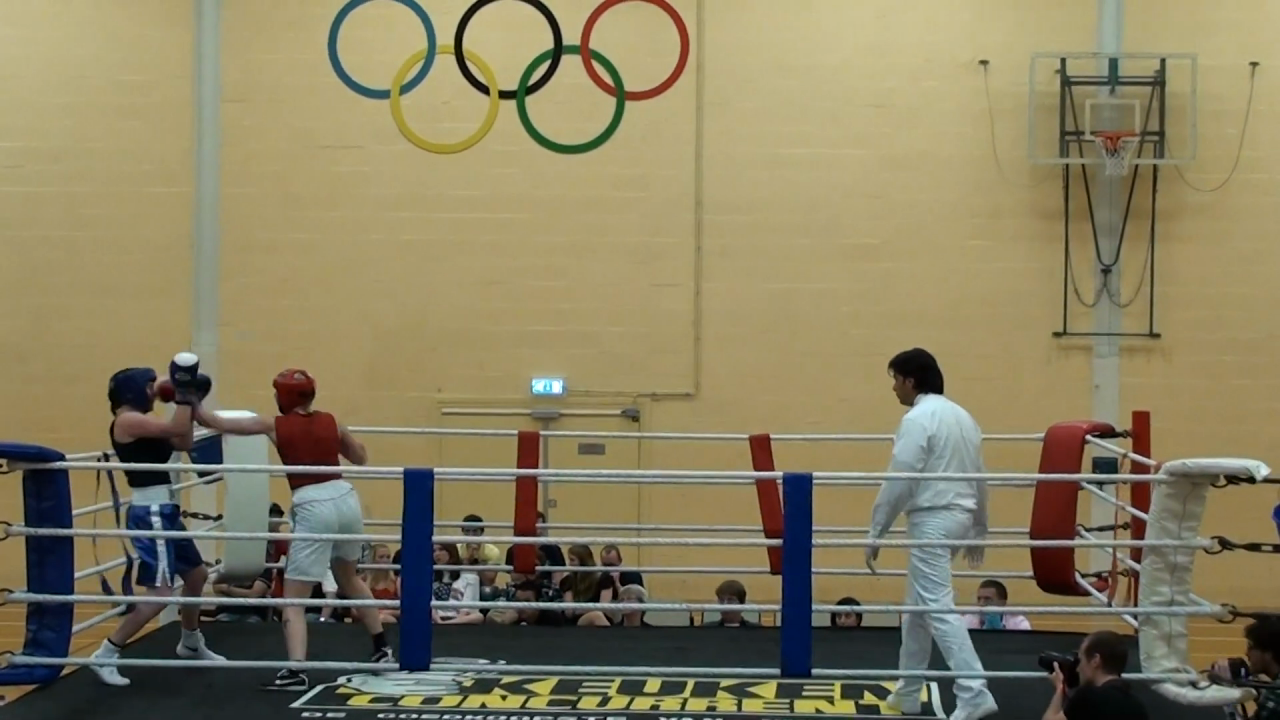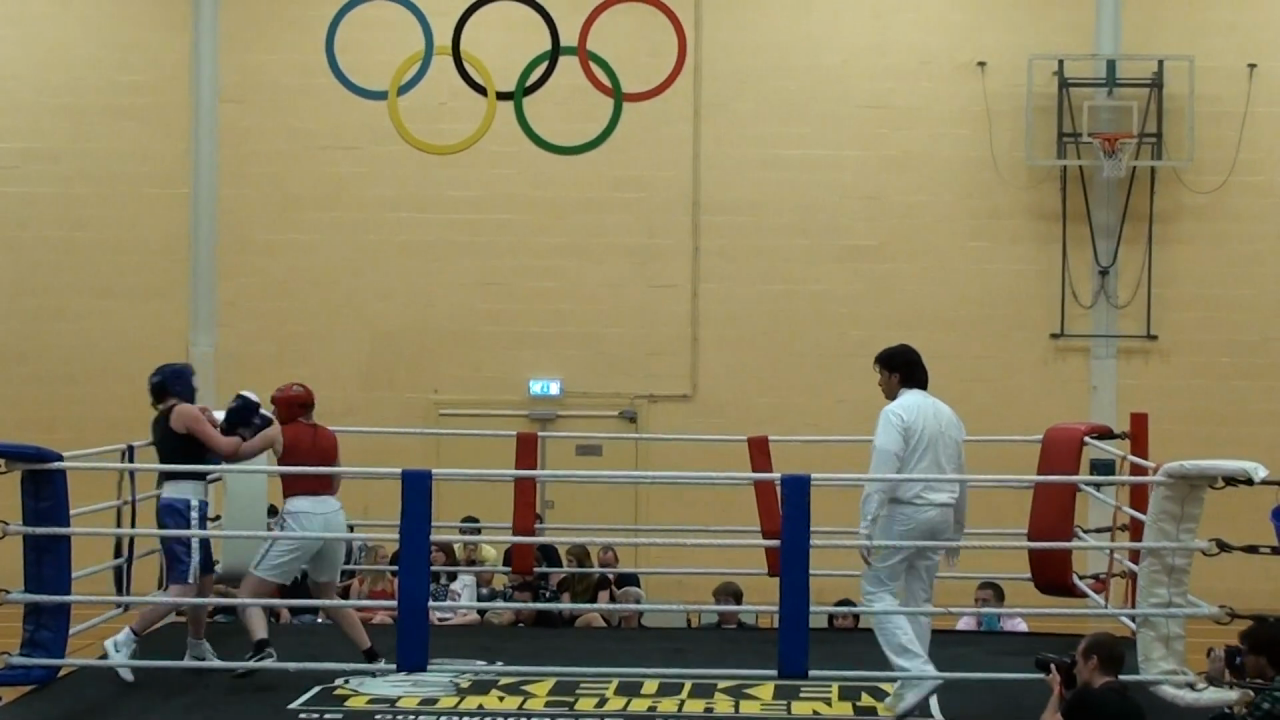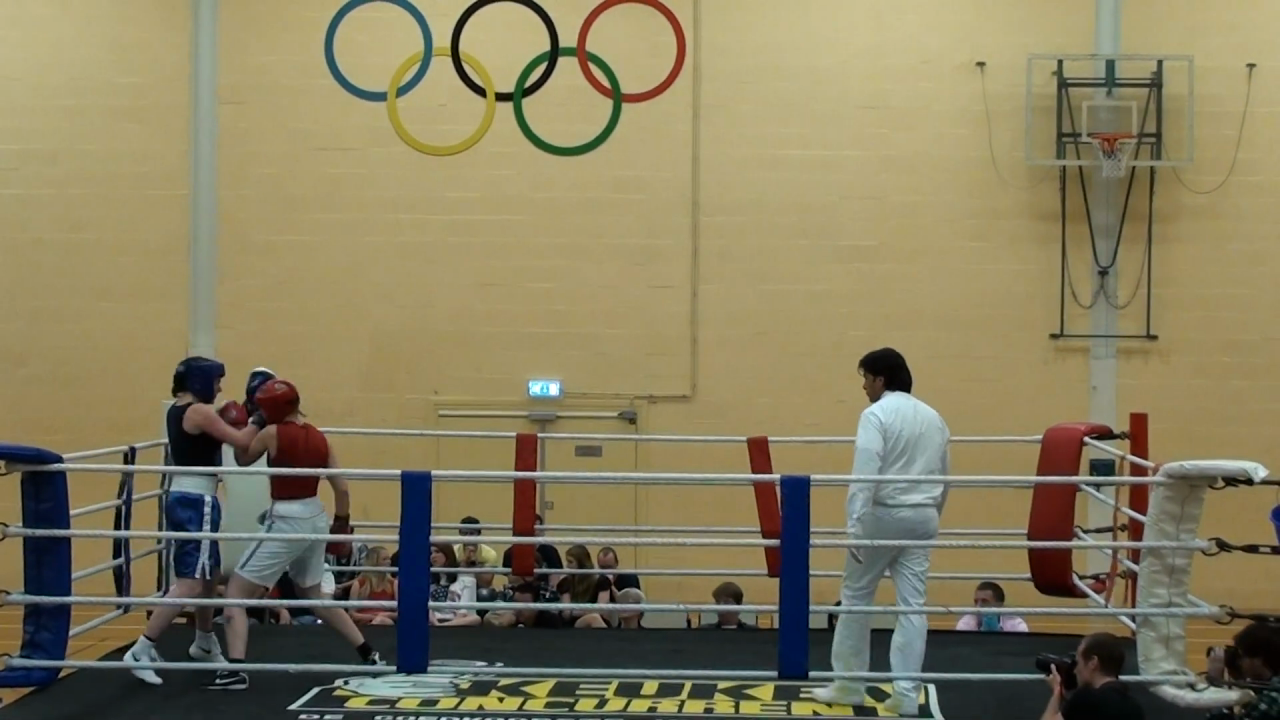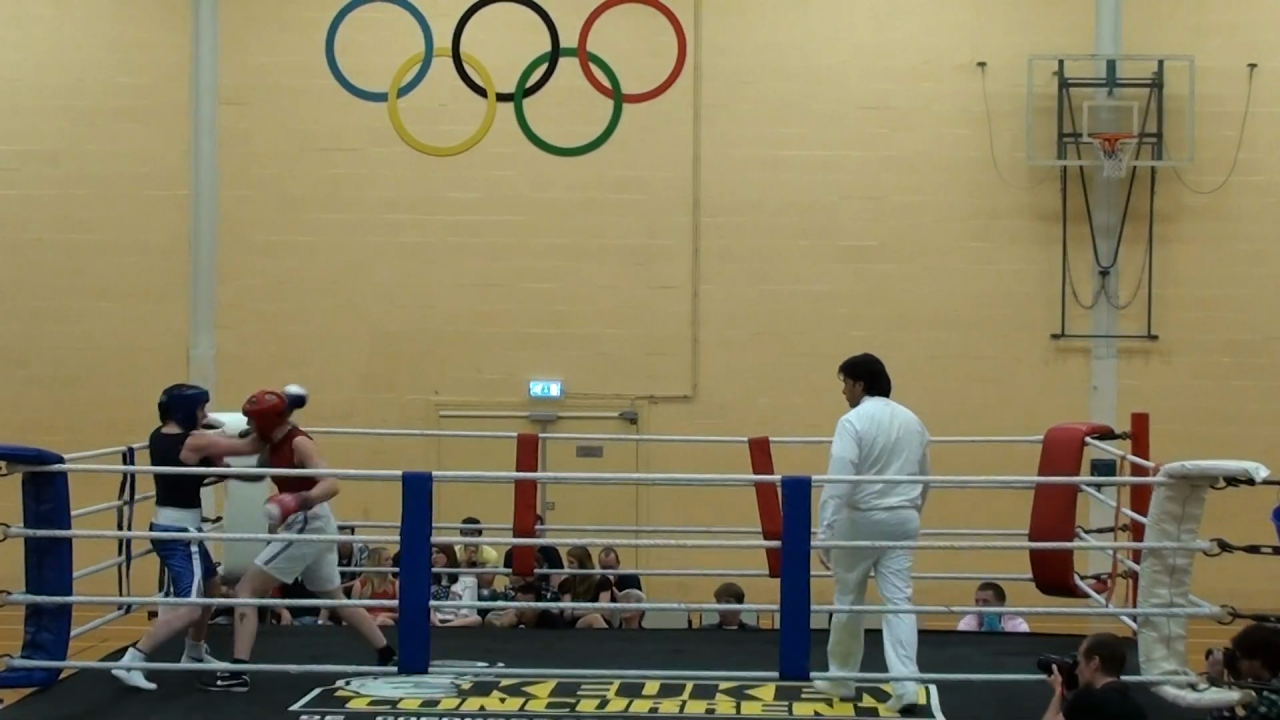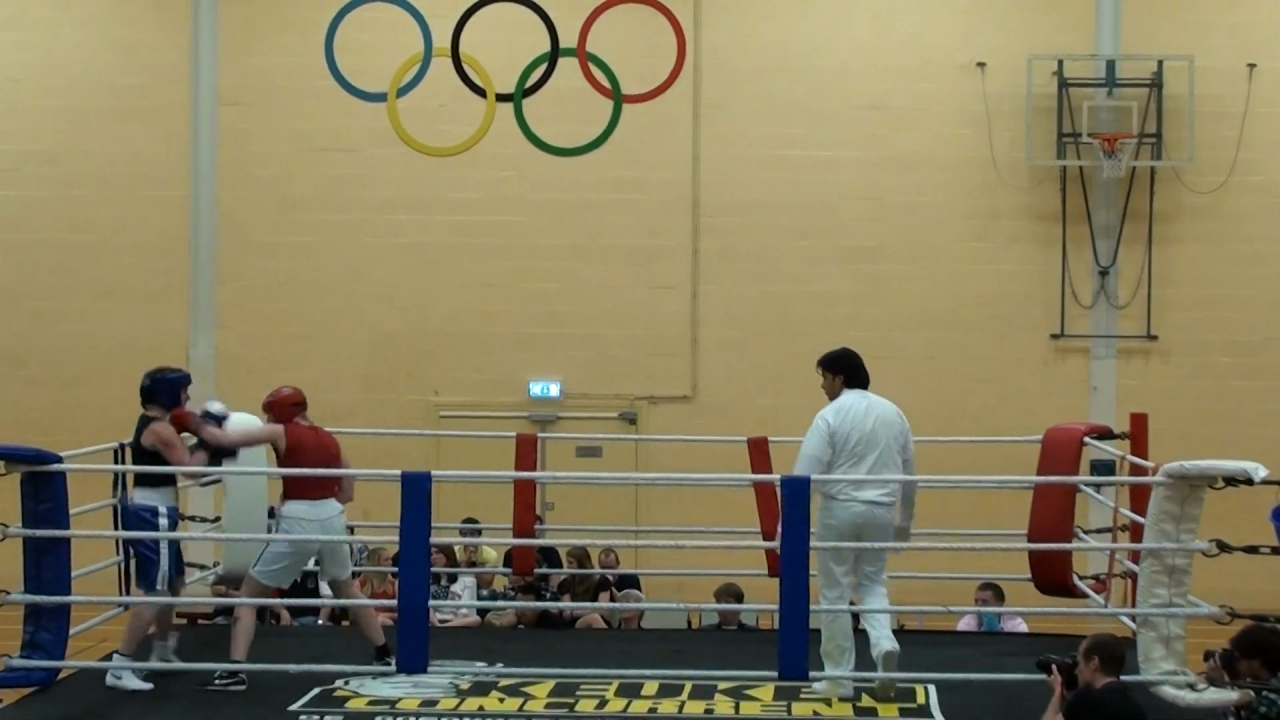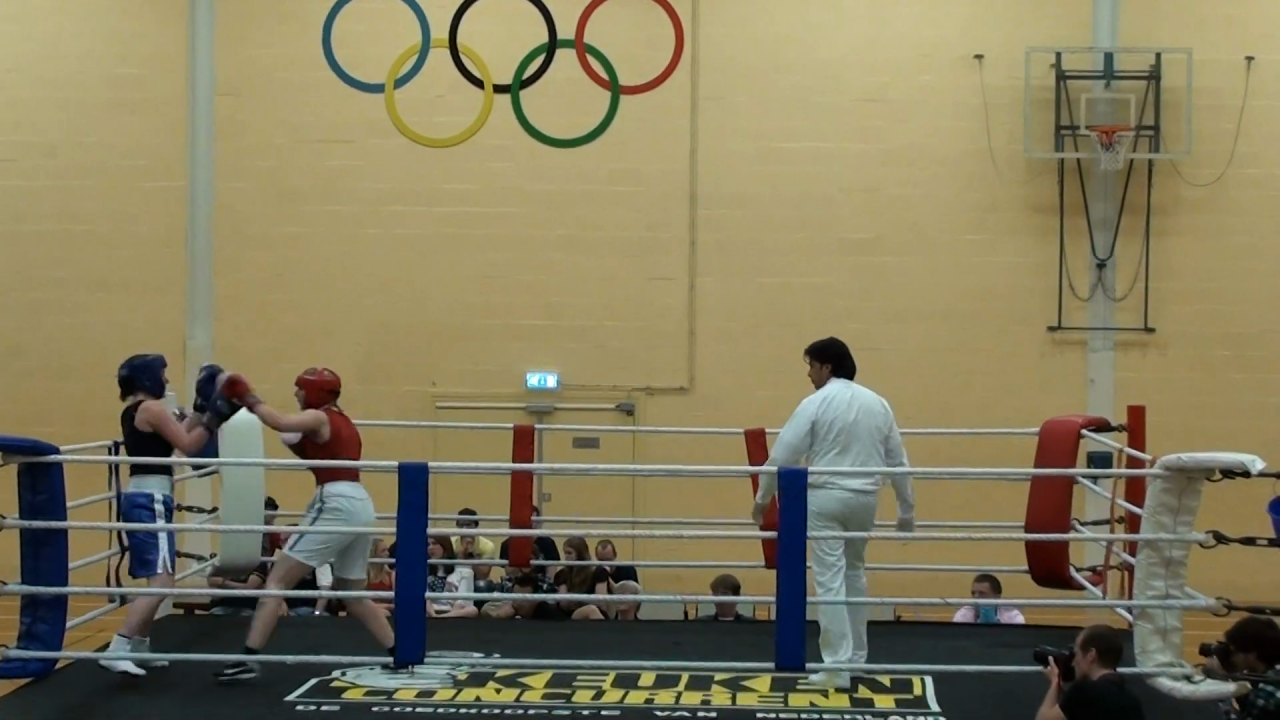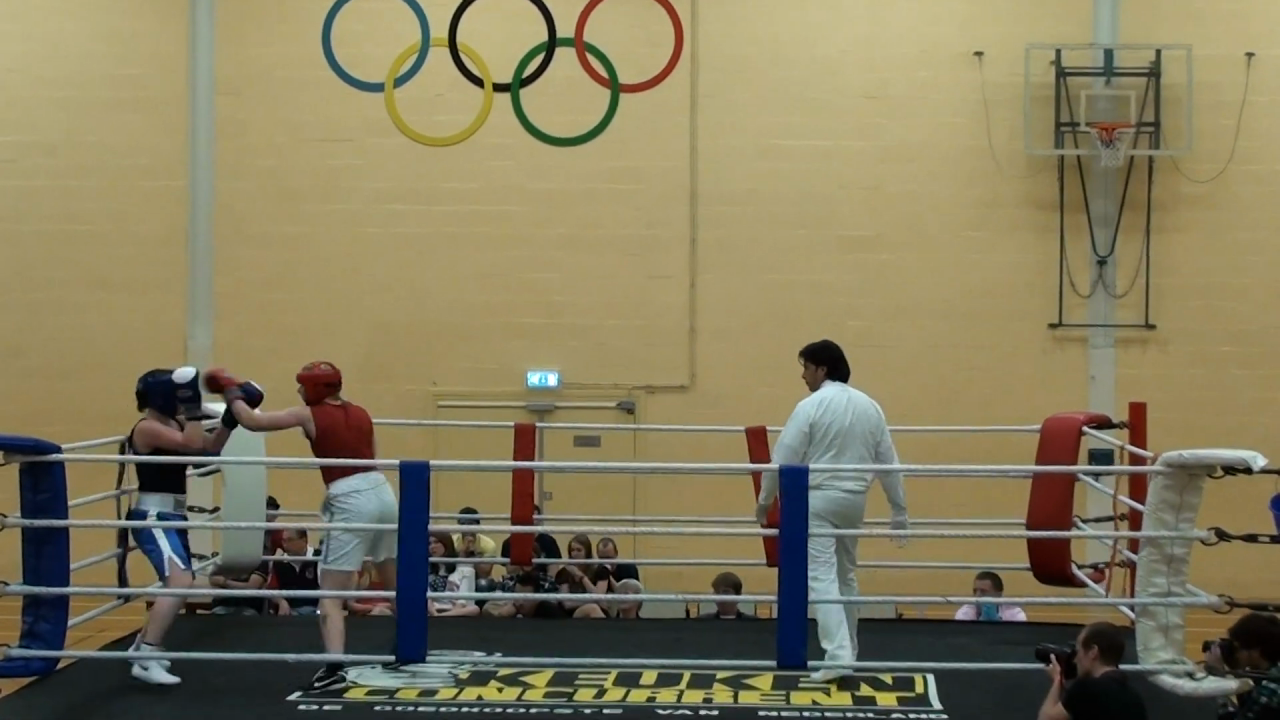
dt=0.2s
person 1, frame 1
left shoulder: (916, 419)
right shoulder: (962, 417)
left elbow: (896, 483)
right elbow: (978, 480)
left wrist: (876, 533)
right wrist: (980, 530)
left hip: (931, 520)
right hip: (960, 519)
left knee: (937, 609)
right knee: (922, 601)
person 1, frame 2
left shoulder: (896, 412)
right shoulder: (948, 414)
left elbow: (882, 474)
right elbow: (959, 477)
left wrist: (868, 526)
right wrist: (956, 529)
left hip: (904, 514)
right hip: (940, 515)
left knee: (878, 593)
right knee: (917, 601)
left ankle: (918, 672)
right ankle: (909, 689)
person 1, frame 3
left shoulder: (877, 414)
right shoulder: (933, 418)
left elbow: (864, 475)
right elbow: (943, 478)
left wrist: (854, 527)
left hip: (885, 515)
right hip: (923, 518)
left knee: (855, 595)
right knee: (912, 605)
left ankle: (848, 684)
right ankle: (907, 693)
person 1, frame 4
left shoulder: (853, 421)
right shoulder: (913, 421)
left elbow: (839, 481)
right elbow: (923, 481)
left wrist: (823, 533)
left hip: (861, 519)
right hip: (903, 519)
left knee: (849, 597)
right knee: (899, 600)
left ankle: (842, 678)
right ankle: (906, 684)
person 1, frame 5
left shoulder: (830, 415)
right shoulder: (892, 412)
left elbow: (806, 472)
right elbow: (907, 471)
right wrist: (906, 518)
left hip: (839, 510)
right hip: (880, 511)
left knee: (836, 592)
right knee: (873, 585)
left ankle: (839, 677)
right ankle: (885, 648)
person 1, frame 6
left shoulder: (814, 404)
right shoulder: (877, 403)
left elbow: (783, 457)
right elbow: (898, 461)
left wrist: (762, 498)
right wrist: (907, 508)
left hip: (824, 499)
right hip: (863, 499)
left knee: (830, 581)
right knee: (854, 576)
left ankle: (838, 668)
right ankle: (856, 656)
person 1, frame 7
left shoulder: (810, 406)
right shoulder: (870, 407)
left elbow: (784, 459)
right elbow: (889, 463)
left wrist: (765, 498)
right wrist: (899, 512)
left hip: (815, 499)
right hip: (853, 499)
left knee: (820, 577)
right knee: (844, 573)
left ankle: (840, 654)
right ankle: (844, 651)
person 2, frame 1
left shoulder: (142, 423)
right shoulder: (128, 421)
left elbow: (181, 442)
right elbow: (174, 429)
left wrist: (189, 399)
right wrist: (184, 395)
left hip: (163, 511)
right hip: (150, 515)
left knee: (196, 576)
right knee: (159, 594)
left ankle: (193, 644)
right ankle: (105, 656)
person 2, frame 2
left shoulder: (165, 417)
right shoulder: (184, 412)
left elbow: (203, 449)
right elbow: (225, 450)
left hip: (181, 504)
right hip: (184, 506)
left knee: (204, 580)
right knee: (183, 588)
left ankle: (198, 651)
right ankle: (122, 643)
person 2, frame 3
left shoulder: (176, 410)
right shoulder: (200, 411)
right elbow: (243, 442)
left wrist: (234, 417)
right wrist: (261, 415)
left hip: (182, 498)
right hip: (193, 502)
left knee: (208, 578)
right knee: (190, 584)
left ankle: (205, 646)
right ankle: (141, 652)
person 2, frame 4
left shoulder: (160, 437)
right shoulder: (194, 441)
right elbow: (241, 446)
left hip: (172, 528)
right hip: (180, 532)
left knee: (209, 589)
right knee: (191, 607)
left ankle: (195, 653)
right ankle: (130, 662)
person 2, frame 5
left shoulder: (153, 423)
right shoulder: (159, 427)
left elbow: (183, 455)
right elbow: (193, 466)
right wrist: (212, 450)
left hip: (146, 511)
right hip: (154, 514)
left knee: (172, 585)
right knee: (157, 596)
left ankle: (163, 651)
right ankle: (119, 669)
person 2, frame 6
left shoulder: (141, 410)
right shoulder: (151, 409)
left elbow: (181, 432)
right elbow: (188, 445)
left wrist: (204, 411)
right wrist: (210, 419)
left hip: (149, 503)
right hip: (145, 504)
left knee: (159, 579)
right knee: (159, 581)
left ankle: (137, 646)
right ankle: (117, 650)
person 2, frame 7
left shoulder: (169, 425)
right shoulder: (148, 428)
left elbow: (209, 447)
right elbow: (192, 444)
left wrist: (230, 417)
right wrist: (189, 406)
left hip: (172, 517)
right hip: (155, 518)
left knee: (176, 585)
right knee: (181, 582)
left ankle: (146, 645)
right ankle: (145, 661)
person 3, frame 1
left shoulder: (274, 424)
right shoulder: (330, 421)
left elbow: (221, 425)
right elbow: (360, 459)
left hip: (312, 510)
right hip: (346, 501)
left knee: (294, 600)
right knee: (348, 577)
left ankle: (296, 672)
right ankle: (381, 647)
person 3, frame 2
left shoulder: (279, 433)
right shoulder: (330, 439)
left elbow: (237, 455)
left hip: (299, 521)
right hip: (333, 519)
left knee: (248, 593)
right knee: (327, 596)
left ankle: (262, 648)
right ankle: (372, 658)
person 3, frame 3
left shoulder: (274, 433)
right shoulder: (319, 438)
left elbow: (242, 460)
right elbow: (342, 488)
right wrist: (342, 521)
left hip: (287, 524)
right hip: (313, 522)
left knee: (234, 594)
right knee: (312, 597)
left ankle: (235, 670)
right ankle: (367, 653)
person 3, frame 4
left shoulder: (298, 443)
right shoulder: (279, 440)
left elbow: (331, 485)
left wrist: (299, 501)
left hip: (308, 527)
right hip: (319, 524)
left knee: (245, 591)
right knee: (335, 599)
left ankle: (238, 672)
right ankle: (388, 655)
person 3, frame 5
left shoulder: (281, 433)
right shoulder: (330, 441)
left elbow: (228, 440)
right elbow: (347, 493)
left wrist: (198, 426)
left hip: (297, 524)
right hip: (333, 520)
left knee: (248, 597)
right knee: (348, 593)
left ankle: (234, 672)
right ankle: (385, 655)
person 3, frame 6
left shoulder: (318, 418)
right shoulder: (347, 425)
left elbow: (277, 420)
left wrist: (245, 397)
right wrist: (299, 446)
left hip: (336, 508)
right hip: (361, 506)
left knee: (276, 580)
right knee: (354, 596)
left ankle: (248, 658)
right ankle: (399, 656)
person 3, frame 7
left shoulder: (311, 414)
right shoulder: (361, 414)
left elbow: (252, 420)
left wrist: (229, 391)
left hip: (349, 503)
right hip: (382, 493)
left knee: (331, 595)
right knee: (391, 579)
left ankle: (334, 668)
